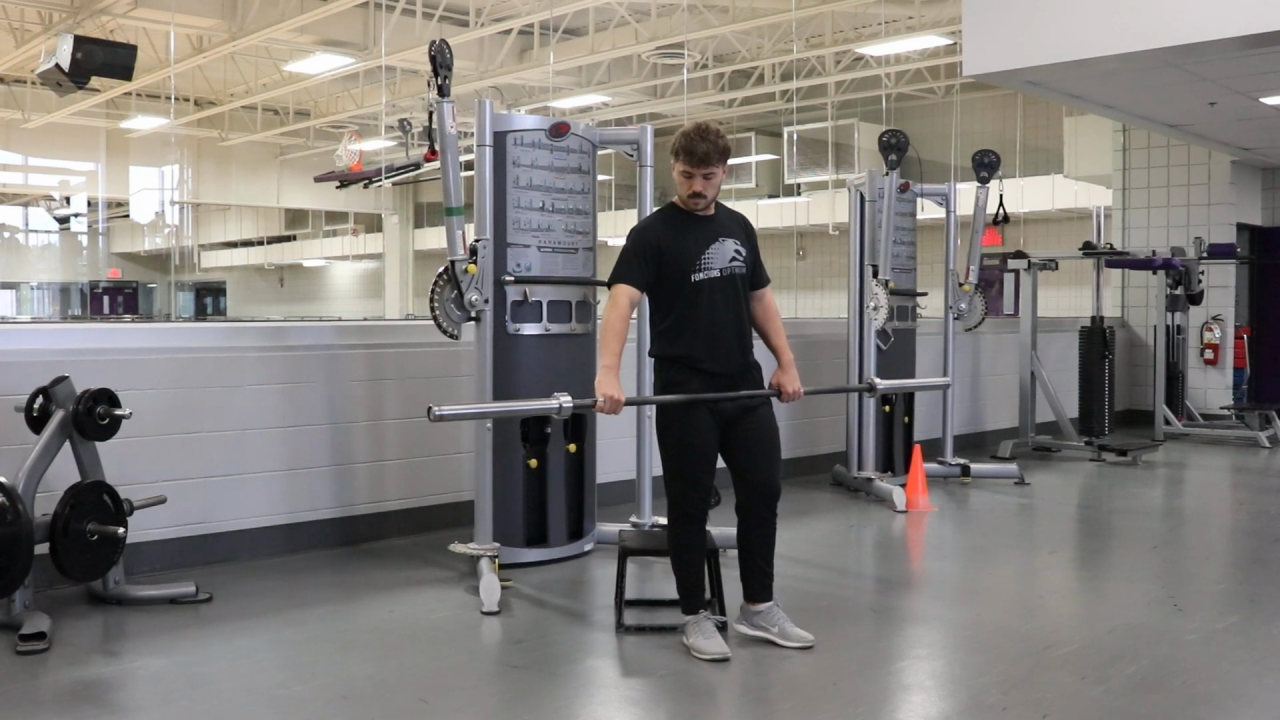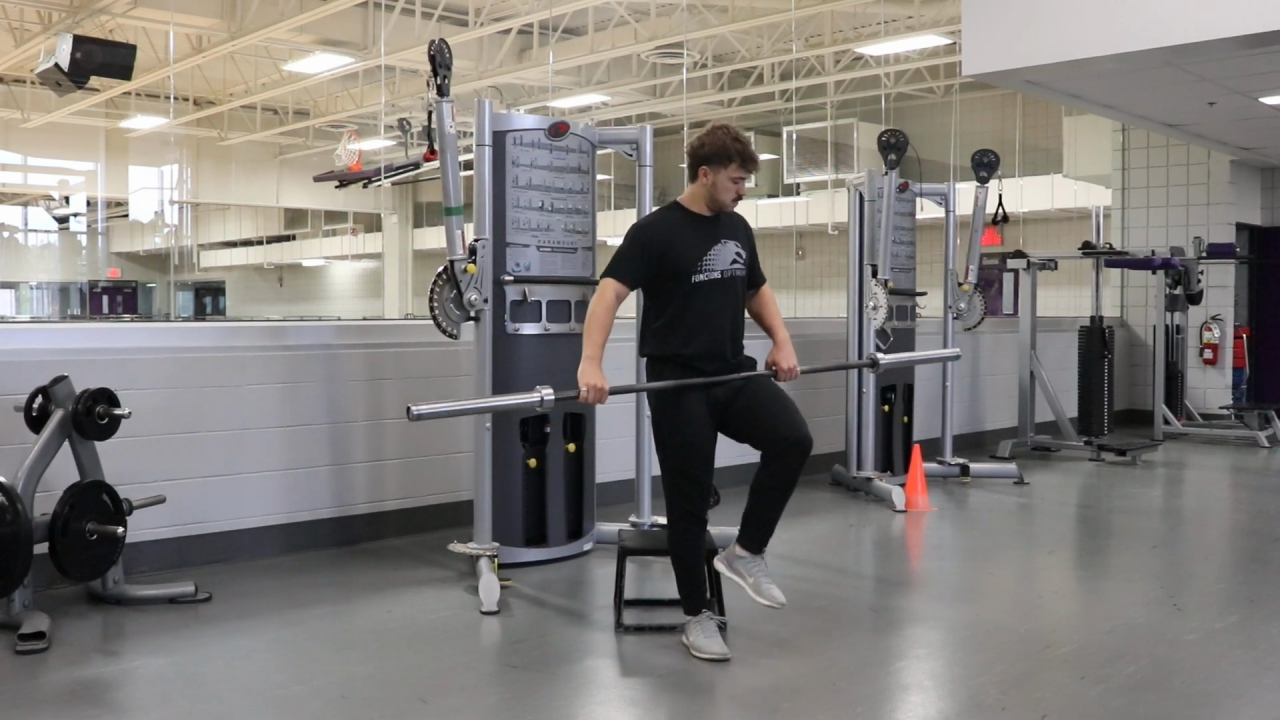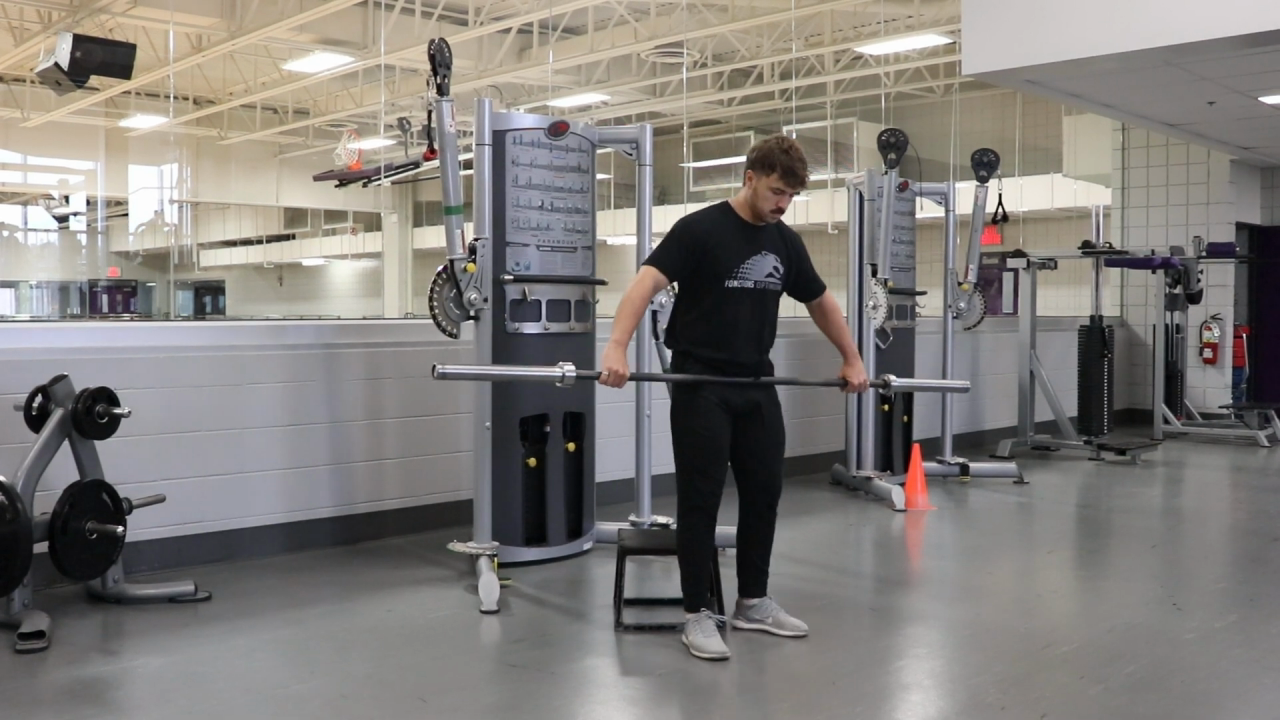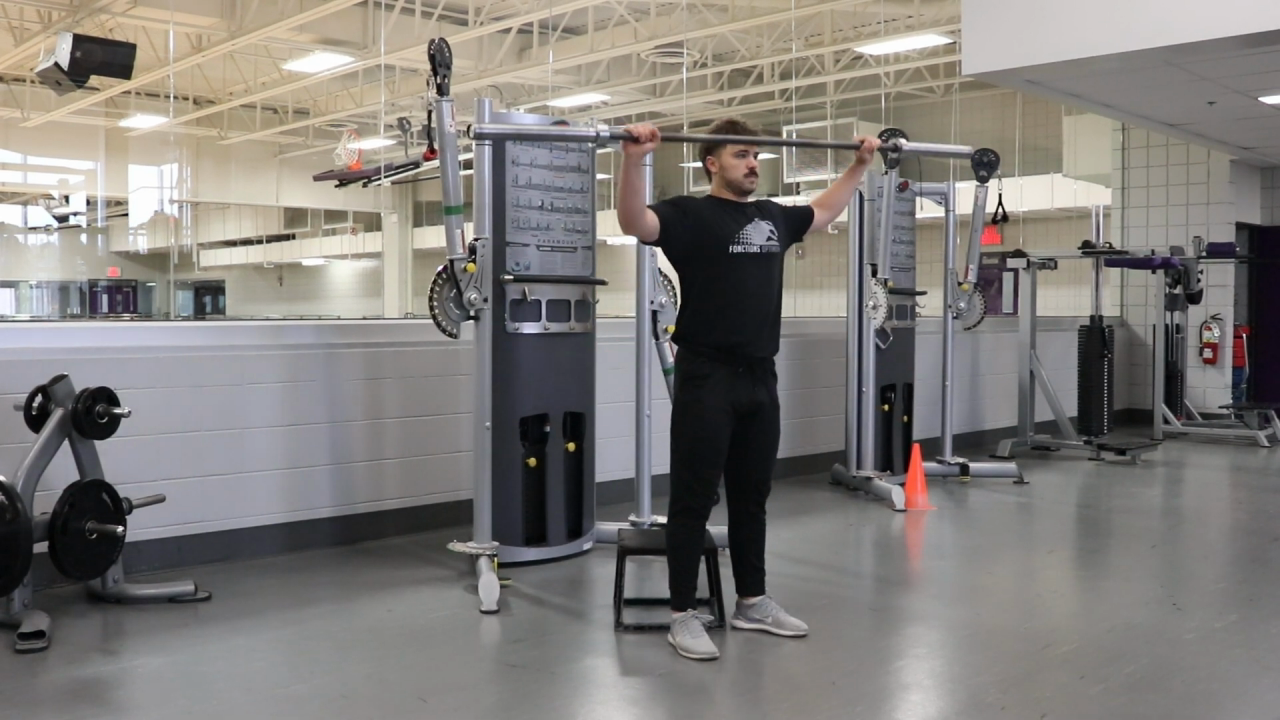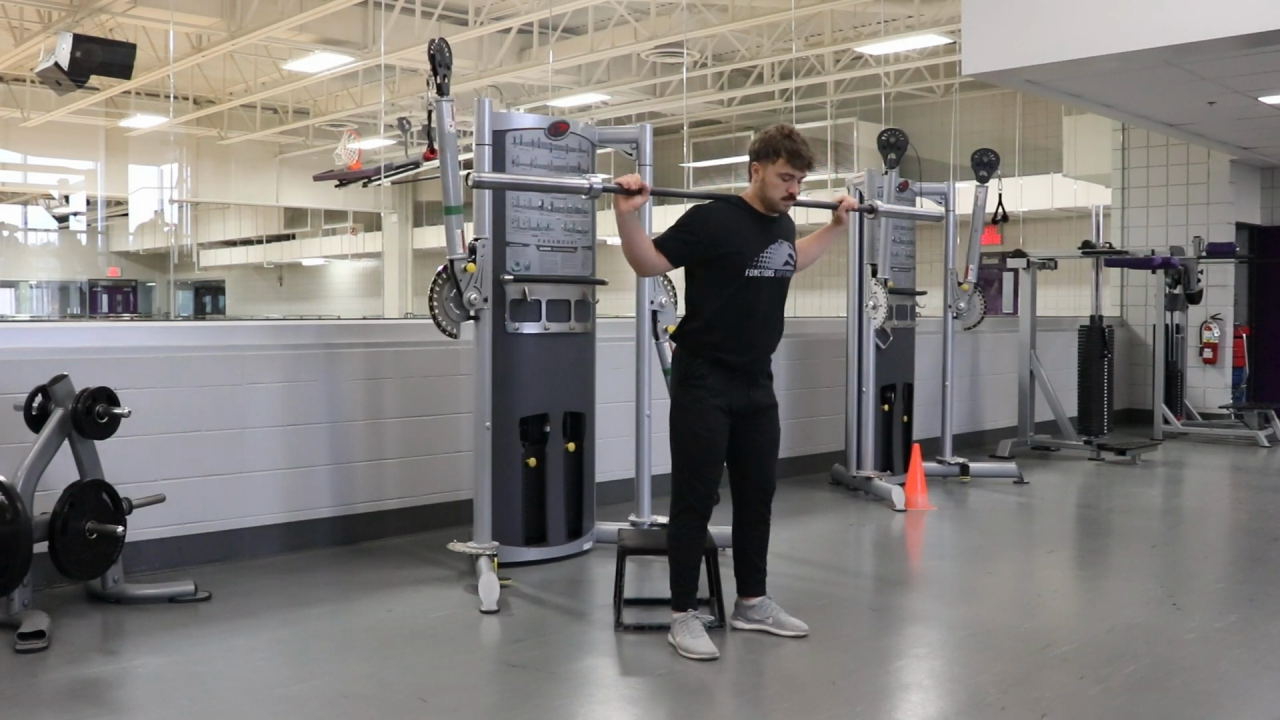
dt=1s
person 1, frame 1
left shoulder: (739, 227)
right shoulder: (653, 233)
left elbow: (760, 297)
right elbow: (622, 299)
left wrist: (786, 362)
right wrist: (608, 372)
left hip: (745, 387)
right hip: (686, 393)
left knee: (762, 492)
right knee: (690, 505)
left ankle: (758, 607)
right ankle: (696, 616)
person 1, frame 2
left shoulder: (738, 228)
right shoulder: (656, 231)
left elbow: (757, 290)
right elbow: (609, 293)
left wrist: (782, 342)
right wrist: (591, 363)
left hip: (736, 374)
right hip: (679, 384)
left knee: (793, 439)
right knee: (689, 502)
left ankle: (746, 552)
right ankle: (697, 615)
person 1, frame 3
left shoulder: (787, 242)
right shoulder: (700, 229)
left elbow: (820, 302)
right elbow: (646, 281)
left wrist: (852, 359)
right wrist: (617, 347)
left hip: (756, 385)
right hip: (701, 384)
left knee: (763, 495)
right knee: (700, 499)
left ankle: (753, 602)
right ankle: (697, 614)
person 1, frame 4
left shoulder: (772, 216)
right shoulder: (690, 215)
left elbow: (825, 210)
right elbow: (631, 222)
left wrist: (859, 165)
right wrist: (632, 157)
left hip: (759, 378)
right hip: (706, 378)
left knee: (752, 497)
right knee: (693, 499)
left ankle: (752, 600)
right ankle: (683, 615)
person 1, frame 5
left shoulder: (782, 225)
right shoulder: (711, 219)
right elbow: (646, 263)
left wrist: (837, 224)
right wrist: (626, 213)
left hip: (757, 382)
right hip: (703, 380)
left knee: (757, 495)
right knee: (695, 501)
left ankle: (752, 601)
right ankle: (683, 615)
